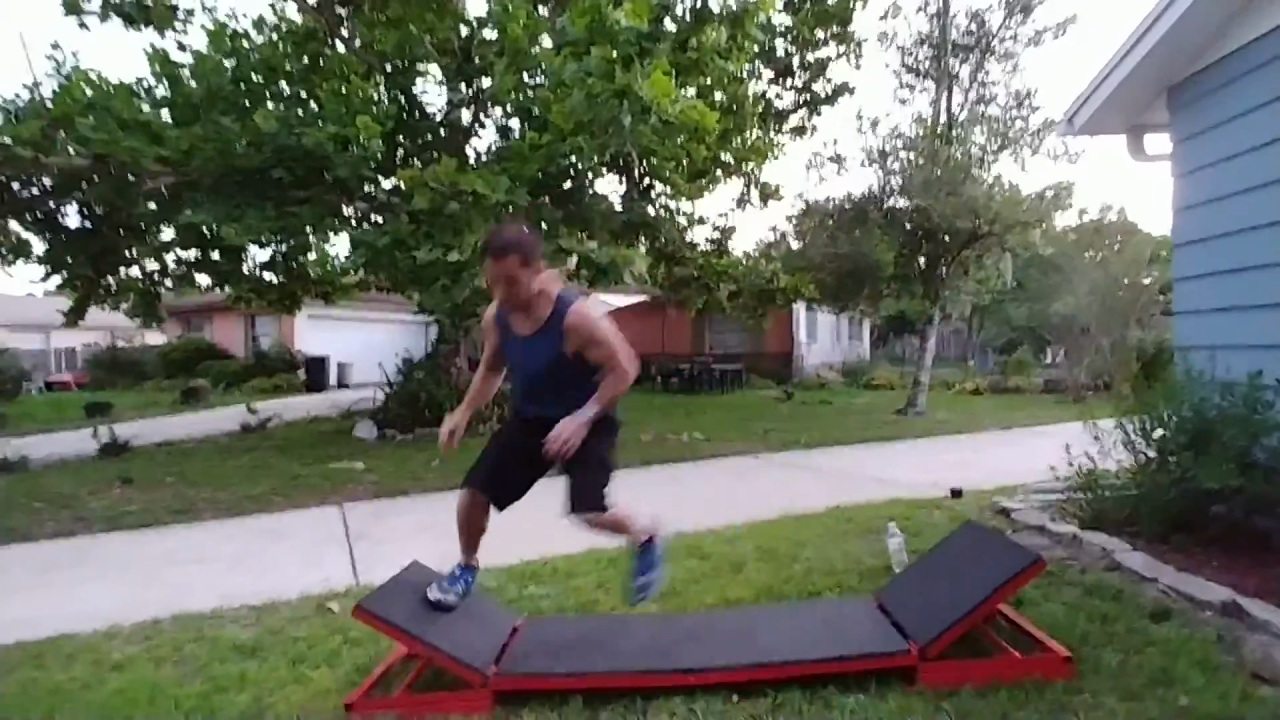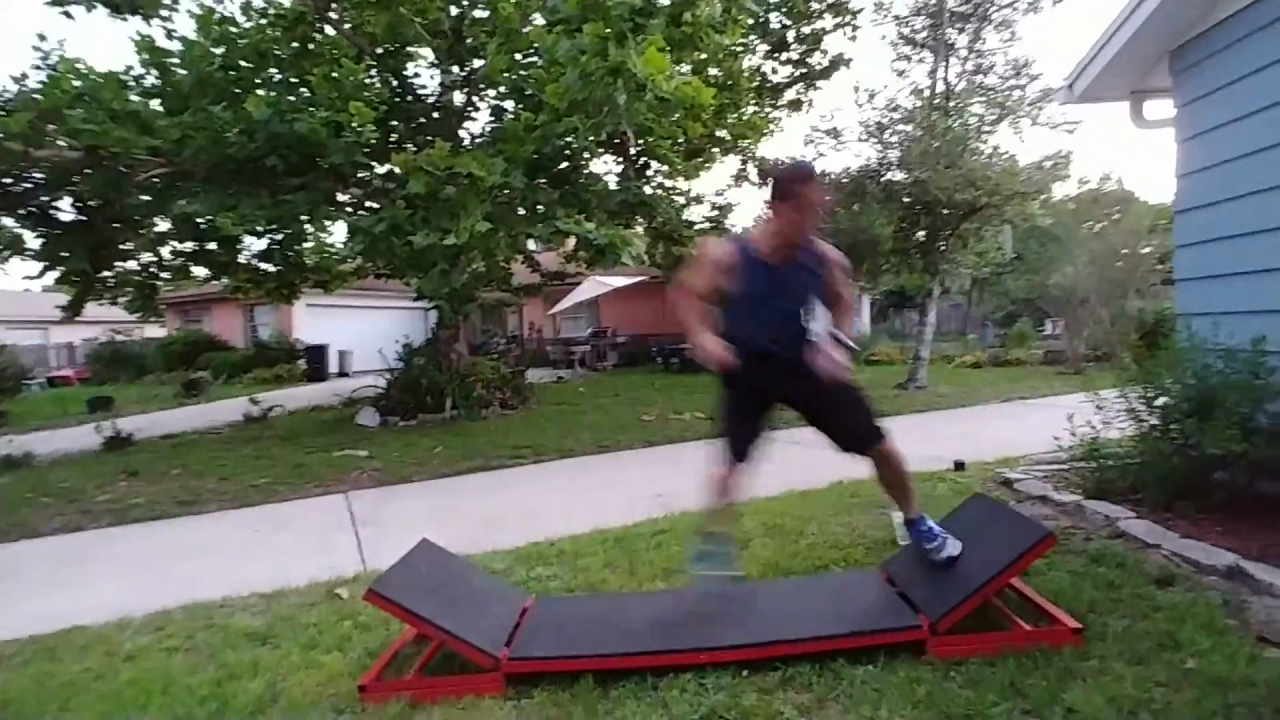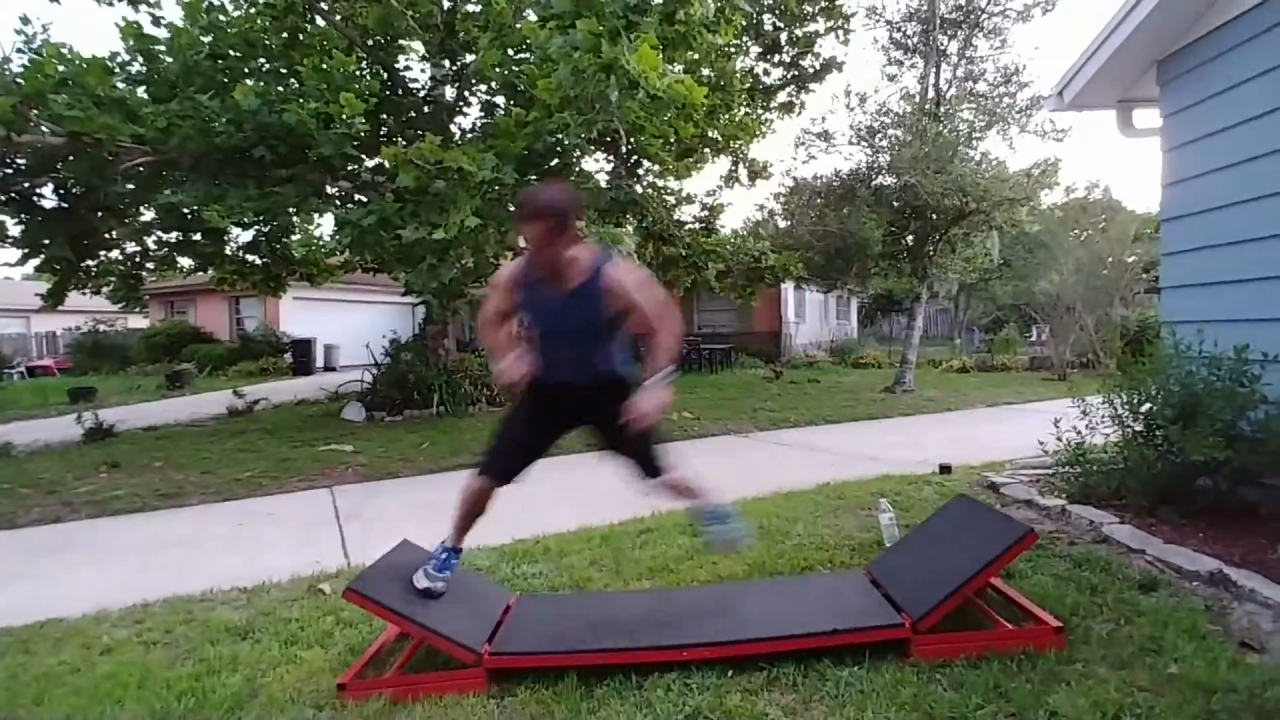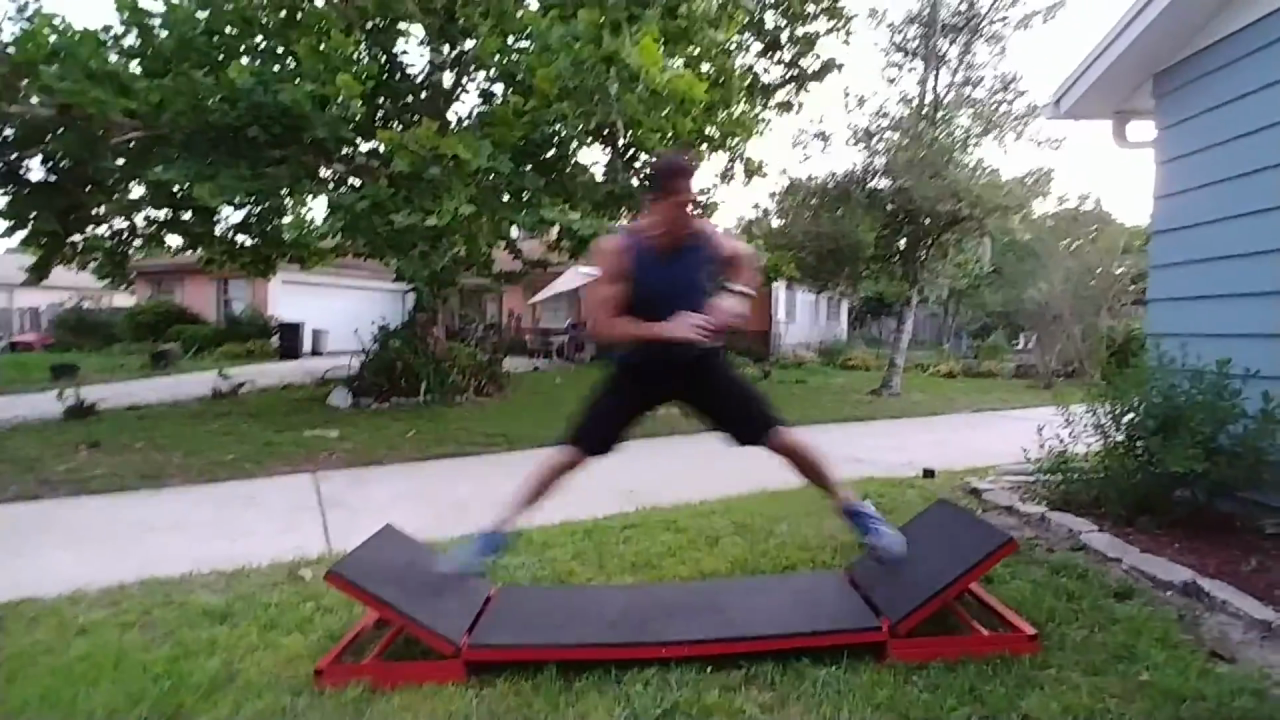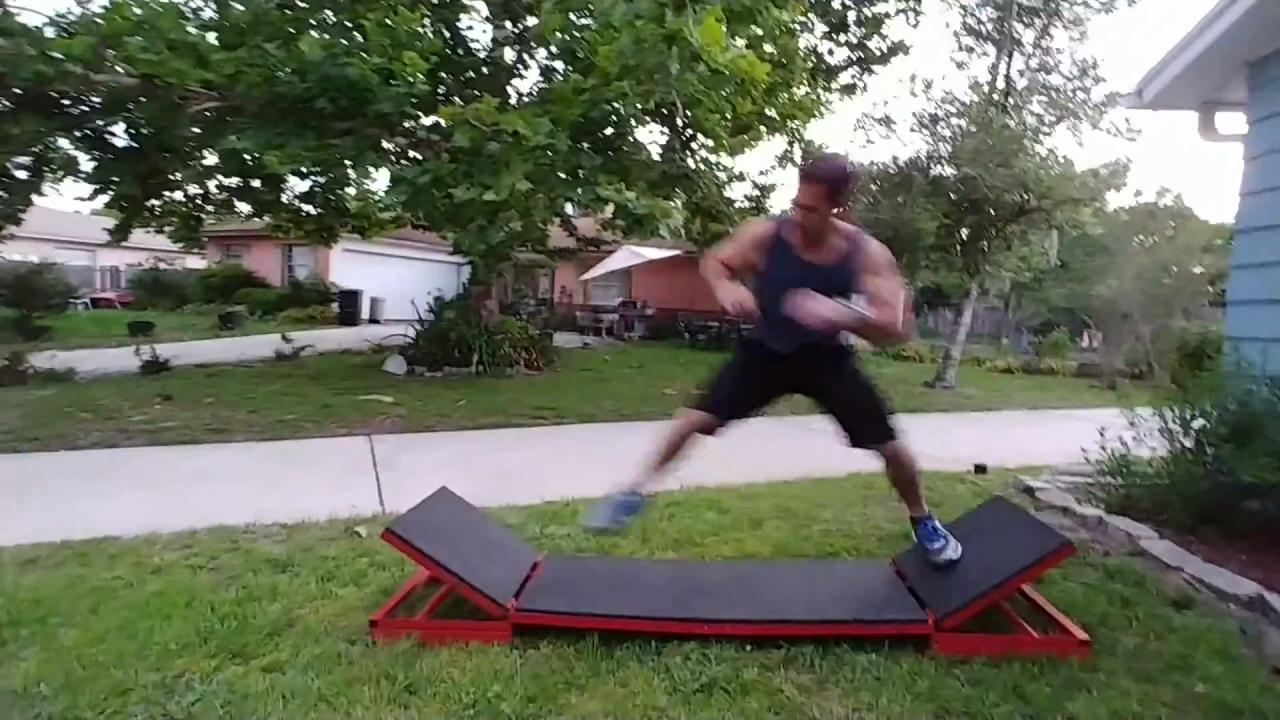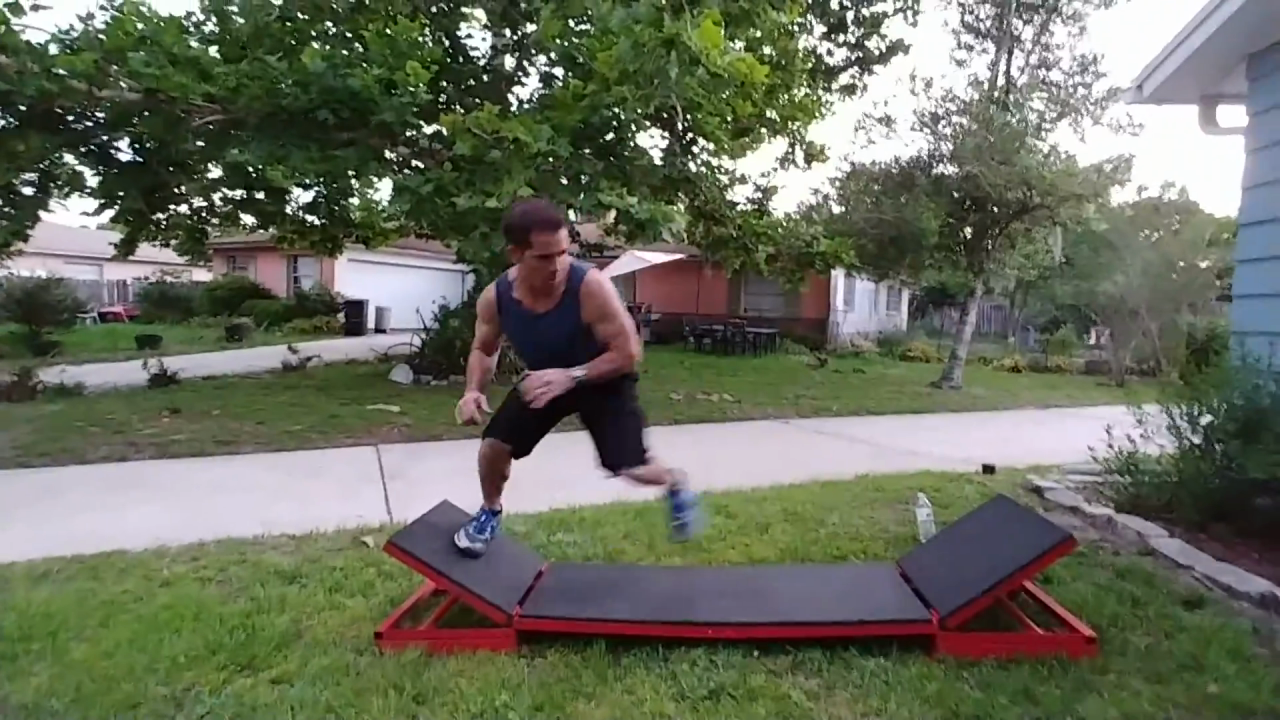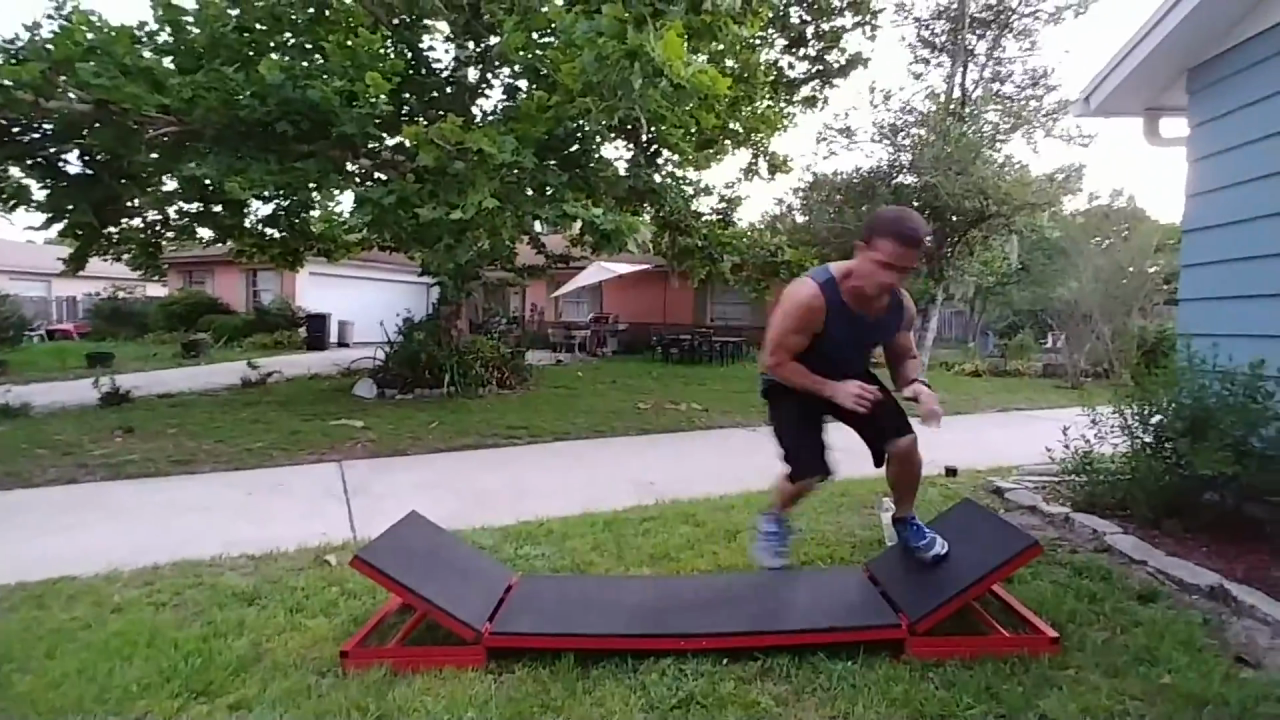
dt=0.7s
person 1, frame 1
left shoulder: (575, 316)
right shoulder: (496, 317)
left elbow: (623, 371)
right elbow: (491, 369)
left wrist: (584, 418)
right wrist: (463, 412)
left hip: (583, 423)
right hip: (532, 420)
left knee: (588, 511)
right knee: (475, 492)
left ankle: (642, 540)
right ankle: (468, 566)
person 1, frame 2
left shoulder: (822, 257)
right shoulder: (724, 255)
left elbow: (843, 304)
right elbow: (685, 295)
left wrist: (837, 343)
right wrist: (702, 337)
left hip: (800, 364)
right hip: (748, 370)
left knee: (874, 442)
right knee: (735, 457)
left ankle: (916, 524)
right ankle: (715, 538)
person 1, frame 3
left shoulder: (612, 276)
right shoulder: (515, 276)
left elbow: (664, 324)
right elbow: (490, 321)
left wrist: (655, 384)
right wrist: (506, 356)
left hip: (609, 388)
right hip: (548, 389)
left knee: (652, 473)
right knee: (488, 476)
left ankle: (706, 508)
right ankle: (451, 549)
person 1, frame 4
left shoulder: (706, 237)
right shoulder: (617, 249)
left elbow: (748, 259)
right elbow: (600, 325)
left wrist: (738, 296)
right wrist: (665, 329)
left hip: (697, 361)
right hip: (641, 366)
left knee: (776, 436)
right knee: (575, 450)
left ankle: (850, 507)
right ankle: (502, 529)
person 1, frame 5
left shoulder: (868, 254)
right shoulder: (766, 233)
left elbow: (895, 328)
right elbow: (715, 262)
left wrist: (844, 312)
right wrist: (727, 288)
left hip: (825, 357)
right hip: (762, 350)
left knee: (887, 442)
right knee: (699, 417)
left ankle: (922, 520)
right ankle: (634, 493)
person 1, frame 6
left shoulder: (589, 286)
right shoulder: (495, 296)
left elbow: (628, 355)
right elbow: (483, 348)
left wrist: (570, 376)
right wrist: (474, 388)
left hip: (596, 381)
right hip: (543, 380)
left knee: (634, 469)
right knee: (494, 446)
left ankle: (674, 487)
right ankle: (490, 511)
person 1, frame 7
left shoulder: (901, 305)
right shoulder: (810, 295)
left elbow: (903, 356)
right elbow: (774, 361)
left wrist: (916, 384)
right wrist: (832, 390)
left hip: (849, 377)
right hip: (793, 385)
left knee: (904, 444)
right knee: (807, 473)
left ankle: (904, 521)
right ankle: (773, 518)
